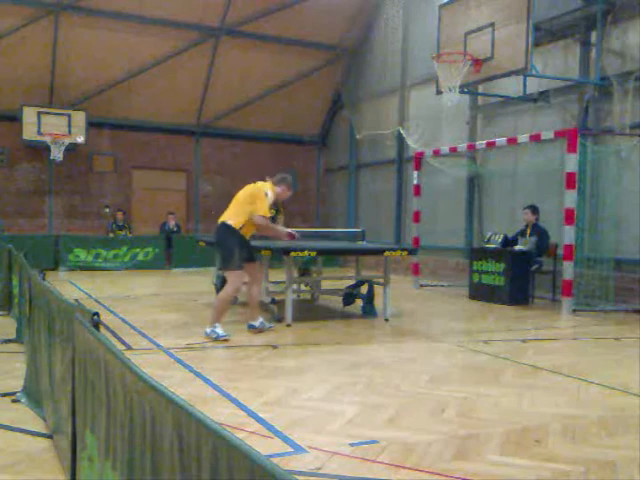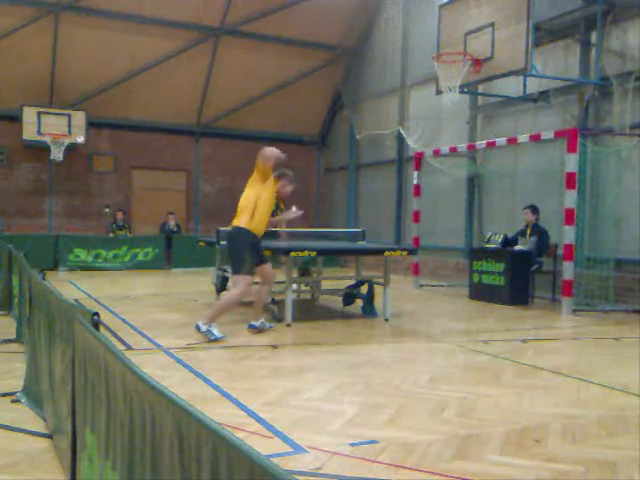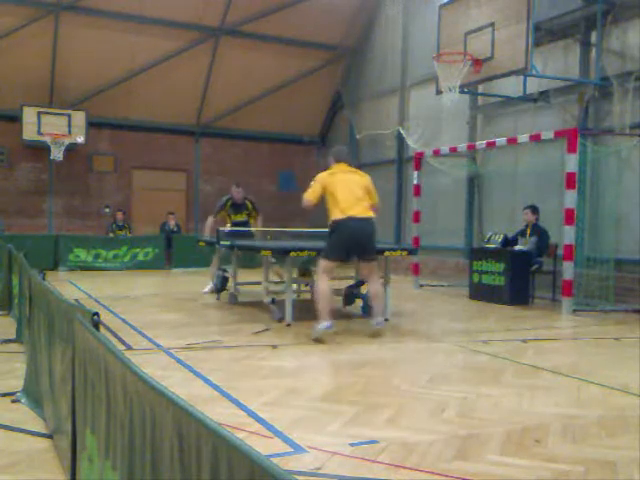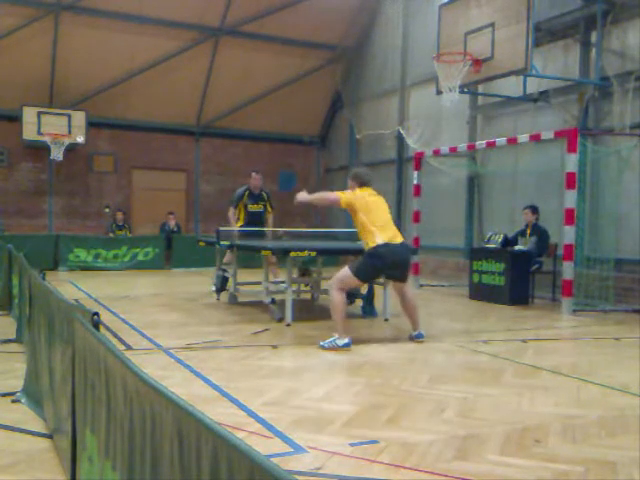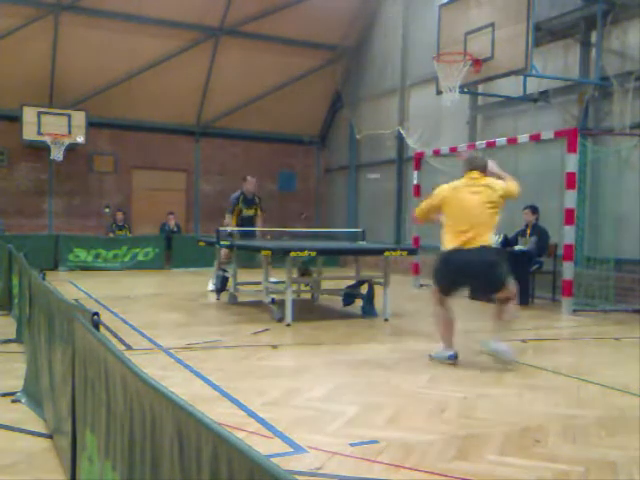
dt=1s
person 1, frame 1
left shoulder: (262, 190)
right shoulder: (267, 191)
left elbow: (256, 225)
right elbow: (259, 220)
left wrist: (280, 232)
right wrist: (279, 231)
left hip: (238, 235)
right hip: (230, 233)
left knee: (256, 274)
right knee: (235, 283)
left ankle: (255, 321)
right ankle: (213, 327)
person 1, frame 2
left shoulder: (268, 190)
right shoulder: (261, 179)
right elbow: (266, 152)
left wrist: (284, 217)
right wrist: (277, 155)
left hip: (250, 239)
right hip: (242, 237)
left knee: (268, 277)
right knee: (242, 289)
left ankle: (256, 321)
right ankle: (206, 324)
person 1, frame 3
left shoulder: (324, 177)
right shoulder: (363, 176)
left elbow: (307, 203)
right elbow: (375, 206)
left wrist: (310, 191)
left hip: (343, 227)
right hip: (366, 225)
left knee: (322, 275)
right knee: (372, 276)
left ankle: (323, 322)
right ankle: (378, 320)
person 1, frame 4
left shoulder: (357, 196)
right shoulder: (379, 199)
left elbow: (330, 197)
left wrist: (306, 198)
left hip: (381, 252)
right hip: (402, 250)
left knee: (336, 285)
right knee: (403, 288)
left ankle: (342, 339)
right ankle: (417, 332)
person 1, frame 5
left shoulder: (446, 190)
right shoulder: (495, 187)
left elbow: (418, 217)
right elbow: (515, 187)
left wrist: (438, 218)
right wrist: (494, 168)
left hip: (452, 258)
right hip: (484, 257)
left knee: (440, 299)
right knee: (509, 296)
left ankle: (448, 350)
right ankle: (494, 342)
